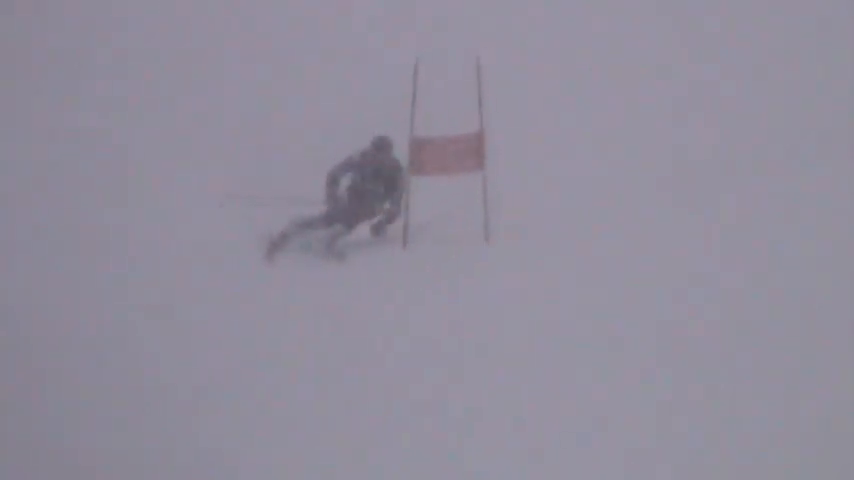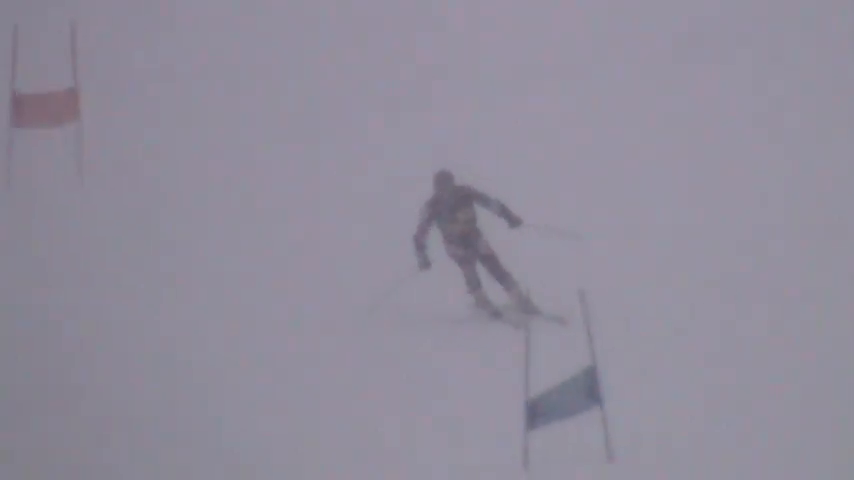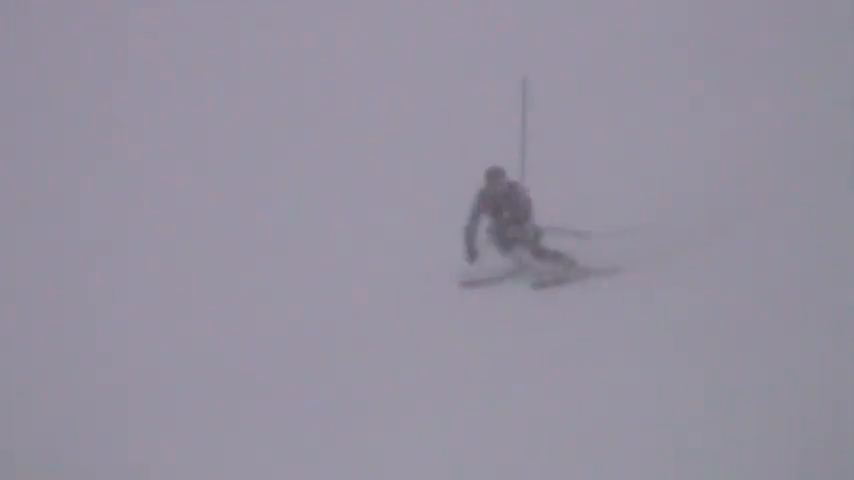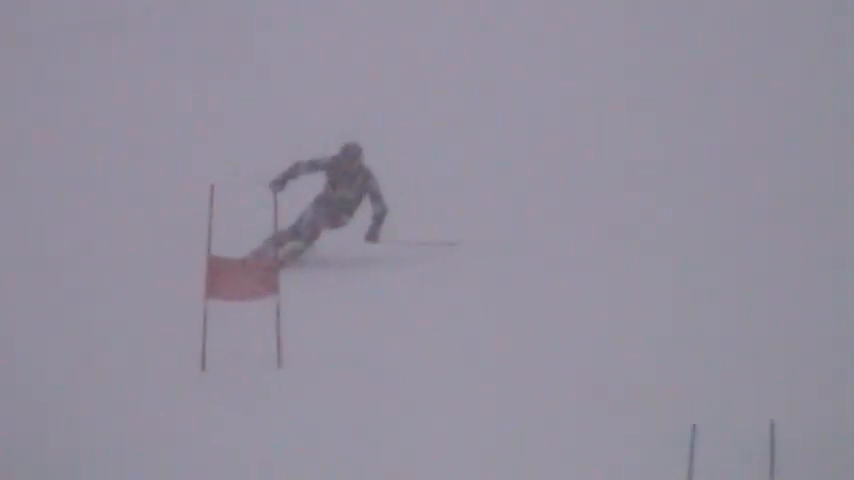
dt=1s
person 1, frame 1
left shoulder: (395, 171)
right shoulder: (361, 158)
left elbow: (396, 204)
right elbow: (334, 174)
left wrist: (383, 223)
right wrist: (332, 196)
left hip: (371, 206)
right hip: (351, 197)
right knee: (328, 220)
left ankle: (332, 240)
right ankle: (287, 234)
person 1, frame 2
left shoulder: (464, 192)
right shoulder: (431, 206)
left elbow: (489, 203)
right elbow: (420, 234)
left wrist: (509, 216)
right wrist: (422, 257)
left hip: (475, 238)
right hip: (455, 246)
left knee: (496, 268)
right knee: (469, 268)
left ankle: (521, 301)
right ankle: (481, 300)
person 1, frame 3
left shoulder: (515, 189)
right shoulder: (483, 197)
left elbow: (526, 214)
right elbow: (472, 224)
right wrist: (470, 248)
left hip: (525, 228)
right hip: (504, 232)
left knee: (535, 251)
left ankle: (568, 263)
person 1, frame 4
left shoulder: (366, 178)
right shoulder: (333, 162)
left elbow: (380, 206)
right elbow: (304, 166)
left wrist: (375, 229)
right wrist: (283, 178)
left hip: (340, 215)
right hip: (320, 205)
left knee: (317, 226)
right knee: (293, 232)
